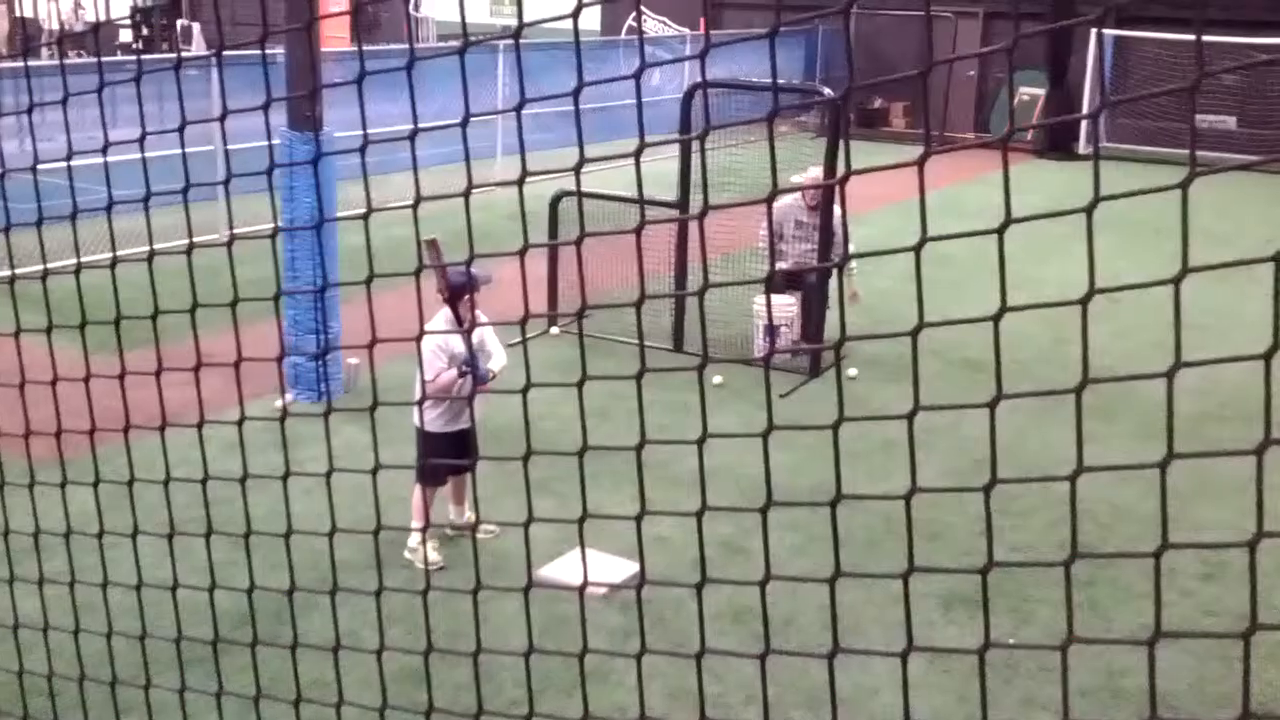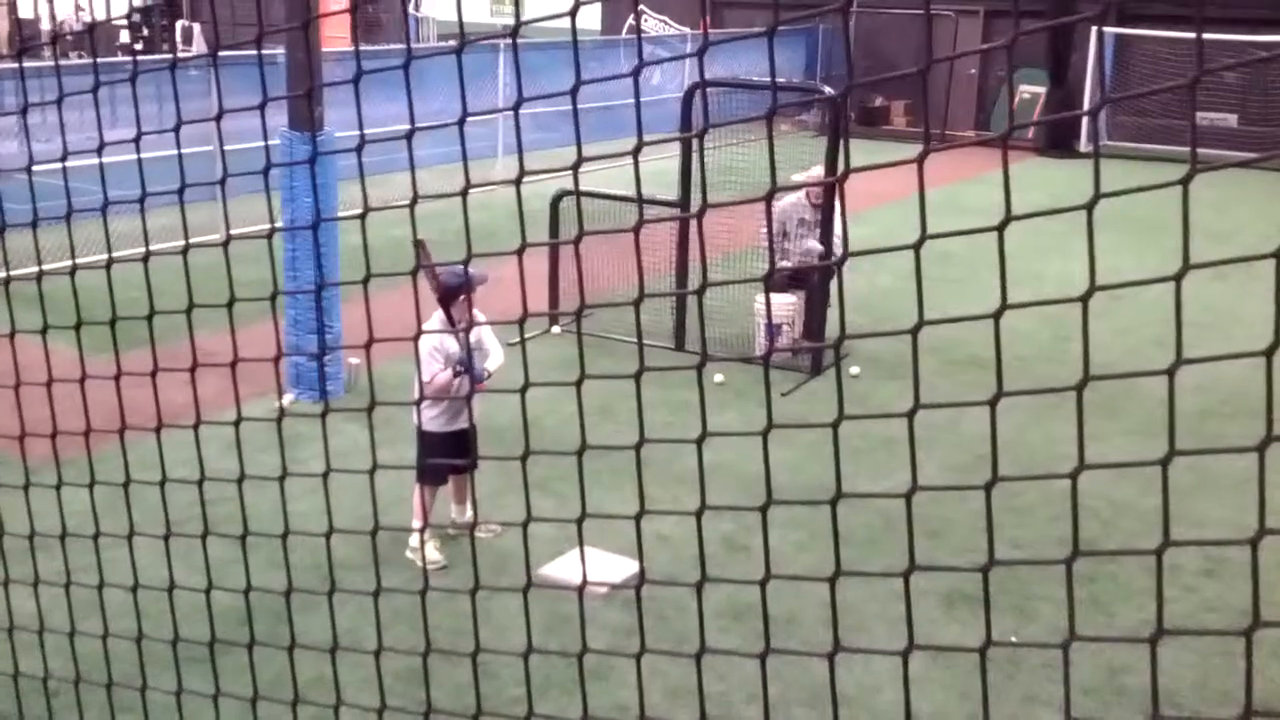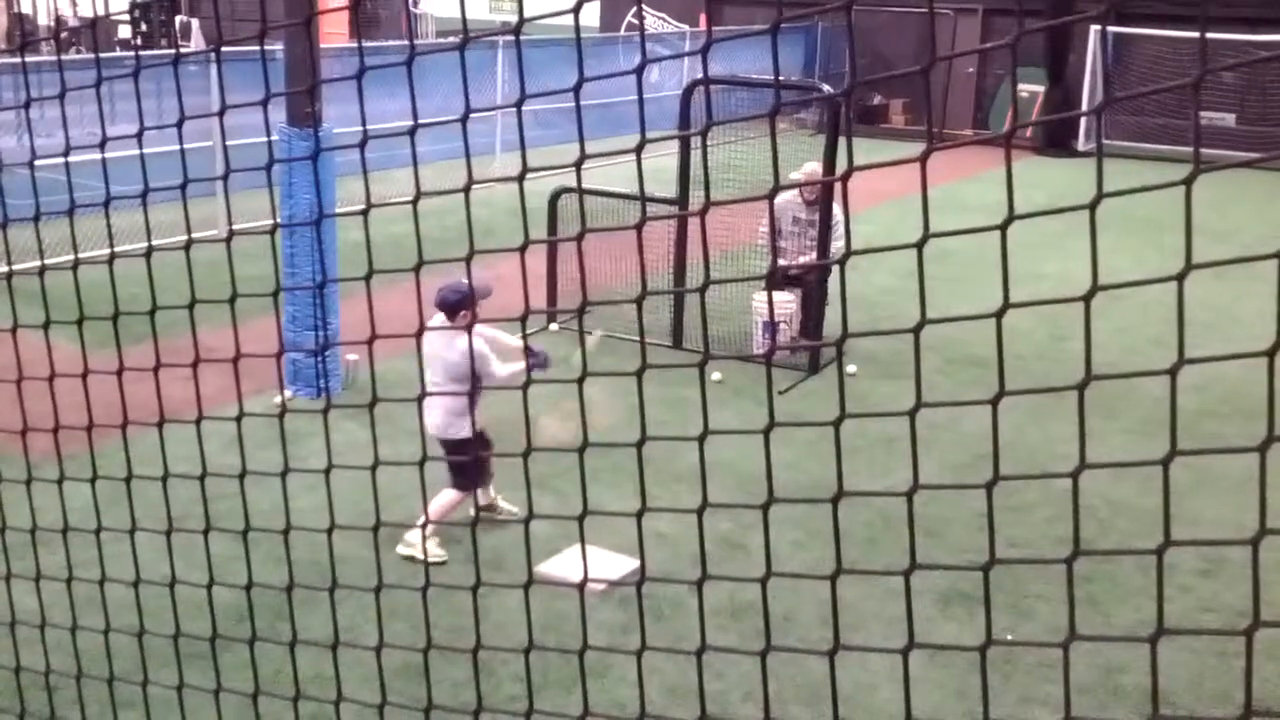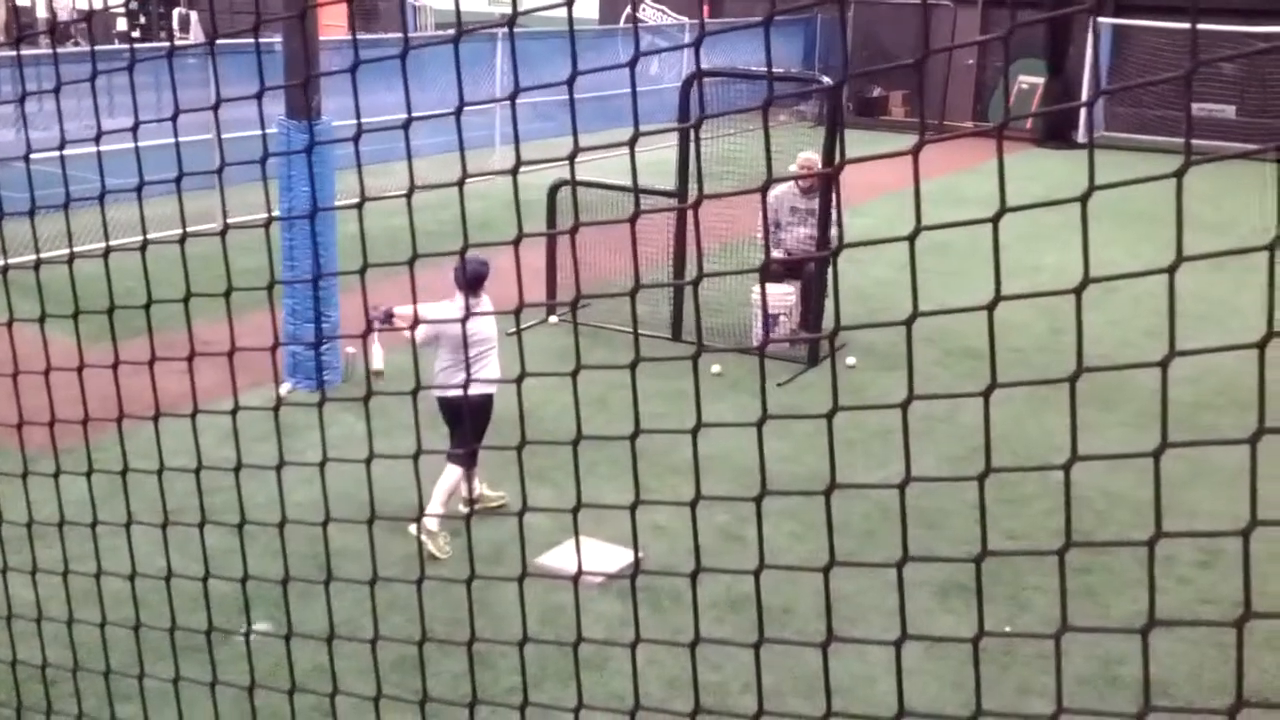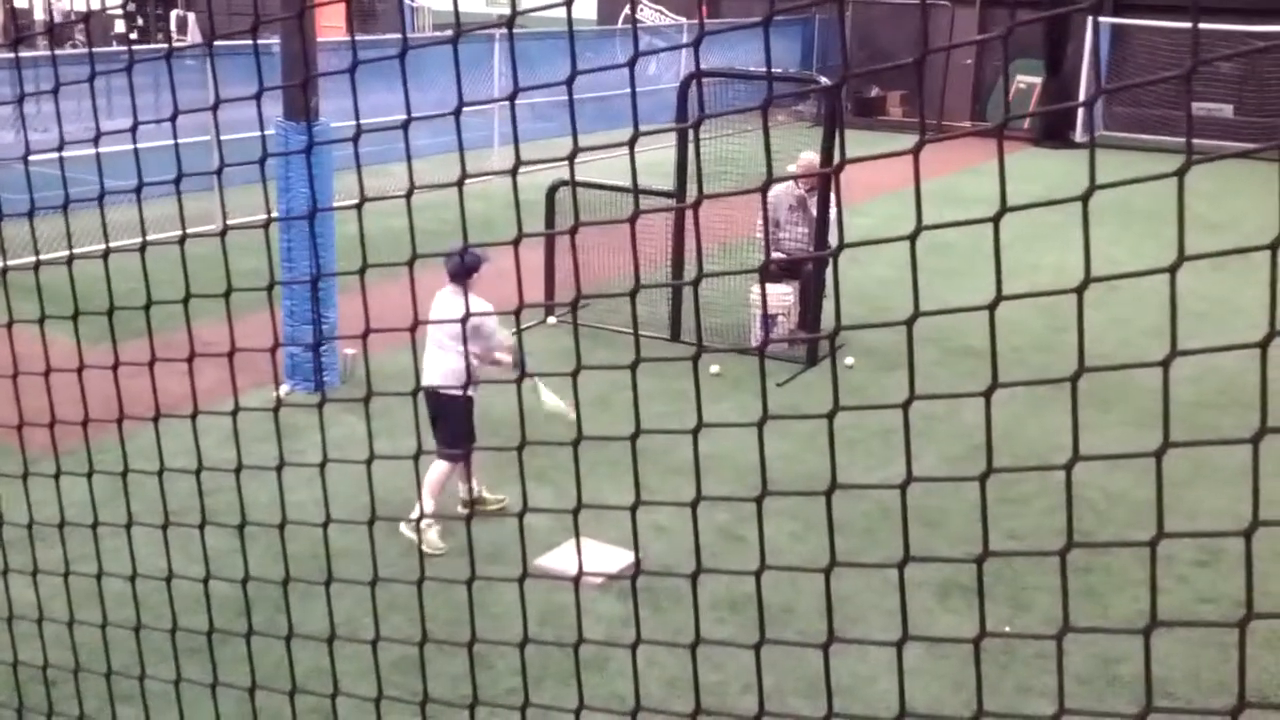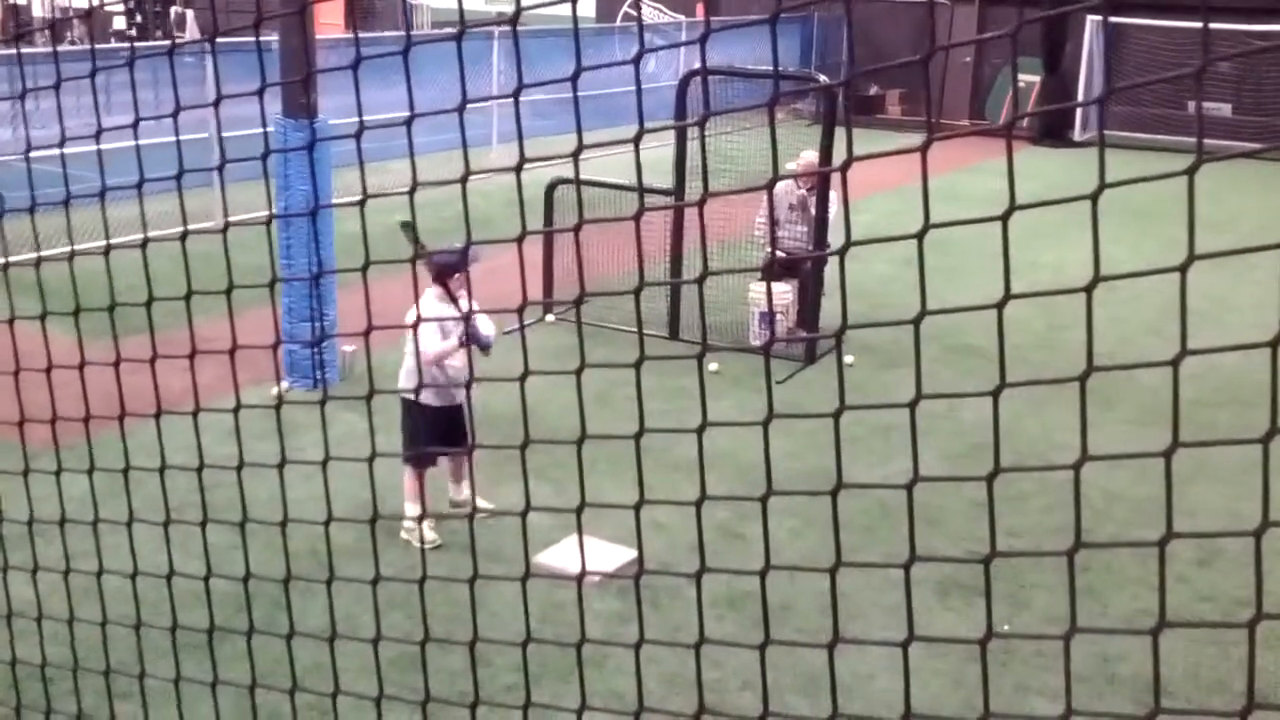
dt=0.5s
person 1, frame 1
left shoulder: (478, 321)
right shoulder: (435, 336)
left elbow: (498, 353)
right elbow: (432, 386)
left wrist: (488, 371)
right wrist: (461, 369)
left hip: (463, 413)
right hip: (436, 420)
left knee: (461, 469)
right knee: (429, 480)
left ankle: (460, 519)
right ankle: (418, 539)
person 1, frame 2
left shoulder: (476, 320)
right shoulder: (431, 336)
left elbow: (496, 353)
right elbow: (429, 387)
left wrist: (483, 371)
right wrist: (456, 370)
left hip: (464, 413)
right hip: (436, 420)
left knee: (463, 469)
right knee: (430, 480)
left ankle: (462, 518)
right ankle: (419, 538)
person 1, frame 3
left shoulder: (436, 323)
right shoulder: (471, 347)
left elbow: (480, 331)
right elbow: (498, 375)
left wrist: (521, 345)
right wrist: (529, 363)
left hip: (440, 413)
right hip: (455, 423)
left knee: (481, 456)
right knee: (465, 483)
left ankle: (486, 502)
right ankle: (418, 535)
person 1, frame 4
left shoulder: (442, 316)
right shoulder: (485, 304)
left elbow: (418, 337)
right elbow: (434, 310)
left wrist: (390, 316)
right wrist: (393, 313)
left hip: (446, 392)
right hip: (479, 393)
left knee: (465, 445)
right knee: (461, 456)
left ankle: (472, 492)
right ankle: (430, 520)
person 1, frame 5
left shoulder: (442, 298)
right shoulder: (476, 309)
right elbow: (488, 356)
left wrist: (505, 349)
right wrist: (512, 361)
left hip: (439, 382)
right hip: (451, 387)
left knee: (462, 443)
right knee: (450, 451)
left ankle: (469, 493)
right ankle: (422, 517)
person 1, frame 6
left shoulder: (461, 298)
right shoulder: (425, 312)
left elbow: (484, 323)
right elbow: (429, 355)
left wrist: (482, 335)
right wrist: (463, 339)
left hip: (451, 391)
right hip: (422, 395)
left knee: (458, 447)
right knee: (419, 459)
left ankle: (460, 497)
right ankle: (413, 519)
person 2, frame 1
left shoulder: (833, 214)
right shoulder: (784, 205)
left elbow: (845, 249)
right elbow: (766, 236)
left wrist: (850, 282)
right wrist: (776, 261)
left hip: (814, 269)
right hip: (785, 266)
left knee: (814, 286)
right knee: (773, 284)
left ankle: (811, 341)
person 2, frame 2
left shoulder: (835, 209)
right shoulder: (788, 204)
left elbow: (837, 238)
right elbow: (769, 235)
left wrist: (818, 247)
right wrist: (779, 261)
left hip: (818, 267)
right hip: (789, 265)
right knee: (775, 283)
person 2, frame 3
left shoulder: (831, 210)
right shoulder: (783, 201)
left elbow: (836, 246)
right elbow: (766, 232)
left wrist: (806, 261)
right wrist: (776, 257)
left hip: (814, 265)
right hip: (784, 262)
left knee: (814, 283)
right knee: (773, 279)
left ankle: (810, 337)
person 2, frame 4
left shoulder: (828, 199)
right shoulder: (779, 193)
left elbow: (834, 235)
right elbow: (765, 226)
left wrist: (810, 234)
right wrist: (772, 249)
left hip: (813, 255)
right hip: (784, 253)
left knee: (812, 273)
right knee: (770, 270)
left ankle: (808, 327)
person 2, frame 5
left shoulder: (827, 198)
right shoulder: (778, 192)
right elbow: (765, 225)
left wrist: (805, 207)
right wrist: (771, 250)
left hip: (811, 255)
right hip: (781, 253)
left knee: (811, 272)
right knee: (769, 271)
left ankle: (806, 327)
person 2, frame 6
left shoulder: (828, 196)
right shoulder: (778, 190)
right elbow: (763, 223)
left wrist: (805, 208)
right wrist: (770, 249)
left hip: (809, 254)
right hip: (780, 251)
right knee: (769, 268)
